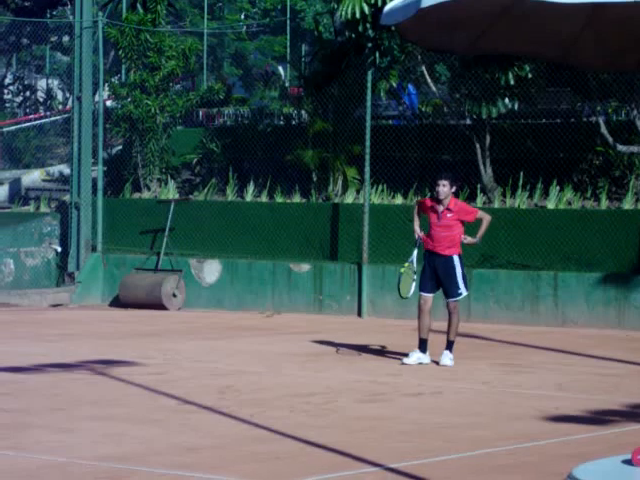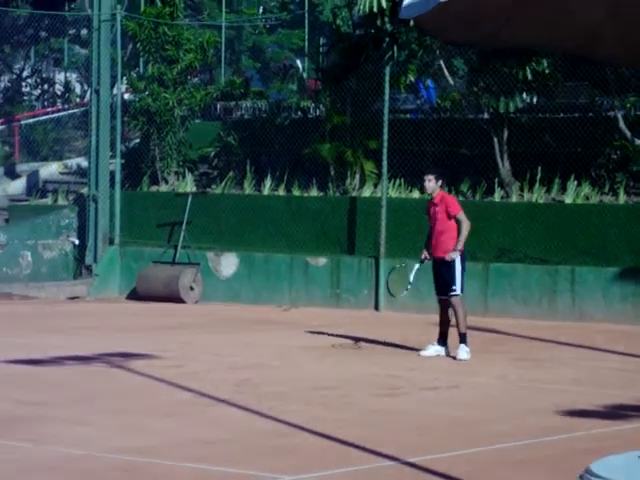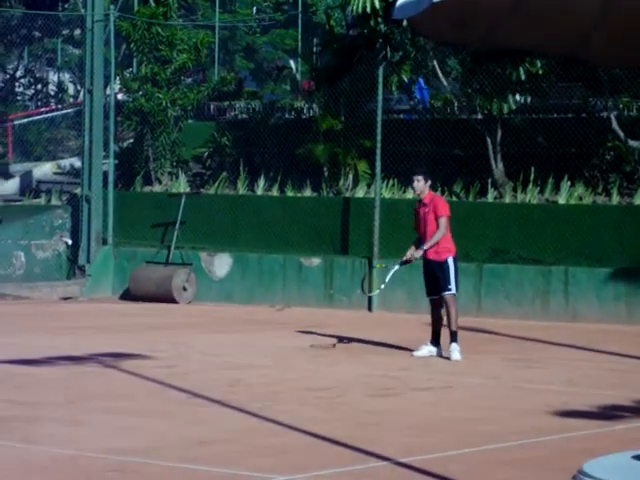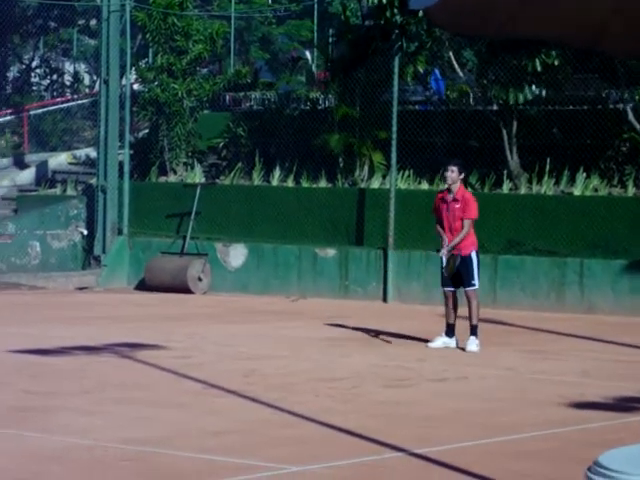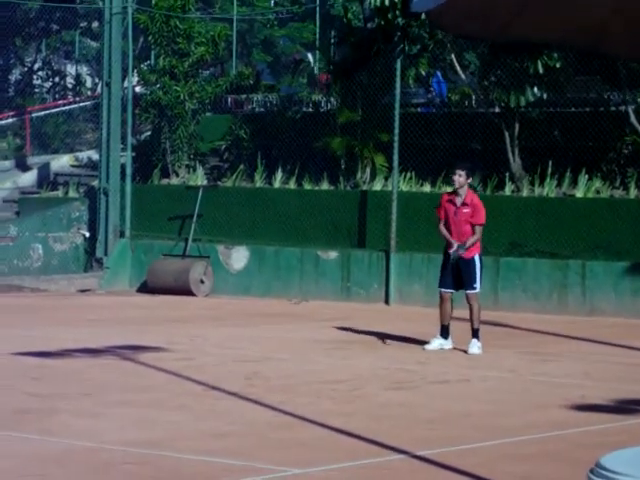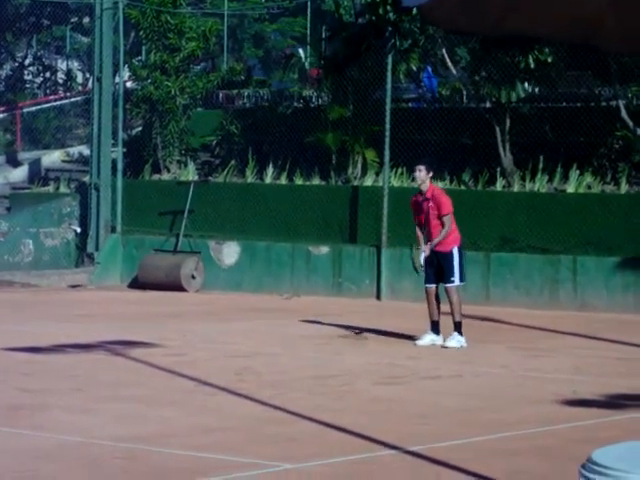
dt=0.7s
person 1, frame 1
left shoulder: (460, 208)
right shoulder: (427, 203)
left elbow: (486, 217)
right elbow: (416, 205)
left wrist: (476, 239)
right wrist: (416, 227)
left hip: (450, 259)
right hip: (431, 258)
left knee: (452, 306)
right knee: (424, 303)
left ankle: (448, 351)
right ankle: (422, 352)
person 1, frame 2
left shoulder: (448, 200)
right shoulder: (430, 204)
left elbow: (465, 223)
left wrist: (457, 249)
right wrist: (426, 248)
left hip: (451, 258)
right hip: (438, 258)
left knee: (455, 298)
right knee: (442, 301)
left ankle: (463, 345)
right ankle: (441, 344)
person 1, frame 3
left shoulder: (438, 201)
right shoulder: (418, 207)
left elbow: (442, 230)
left wrist: (422, 249)
right wrist: (412, 249)
left hip: (444, 256)
right hip: (428, 258)
left knee: (448, 297)
right knee: (434, 301)
left ankle: (454, 344)
right ankle: (434, 345)
person 1, frame 4
left shoulder: (468, 199)
right shoulder: (440, 197)
left elbow: (466, 229)
left wrist: (450, 247)
right wrist: (444, 239)
left hip: (466, 251)
right hip: (449, 251)
left knee: (470, 292)
right knee: (448, 293)
left ankle: (473, 337)
right ankle: (449, 336)
person 1, frame 5
left shoulder: (476, 203)
right shoulder: (445, 199)
left elbow: (478, 235)
right elbow: (441, 225)
left wrist: (462, 247)
right wrist: (452, 242)
left hip: (470, 255)
right hip: (450, 253)
left knee: (472, 296)
right knee: (444, 295)
left ankle: (475, 340)
right ankle: (444, 338)
person 1, frame 6
left shoulder: (440, 196)
right shoulder: (415, 199)
left elbow: (447, 226)
left wrist: (430, 245)
right wrist: (422, 245)
left hip: (449, 247)
right hip: (431, 249)
left knee: (451, 288)
right knee: (430, 289)
left ankle: (458, 334)
right ankle: (435, 333)
